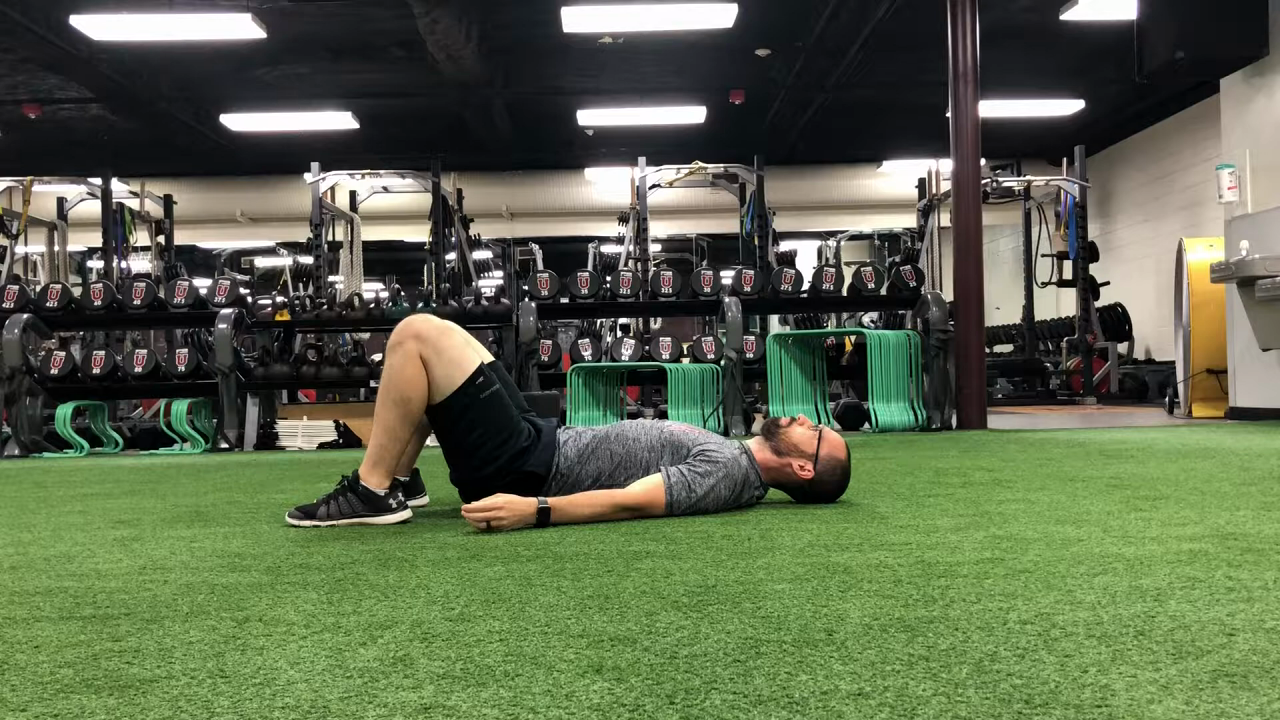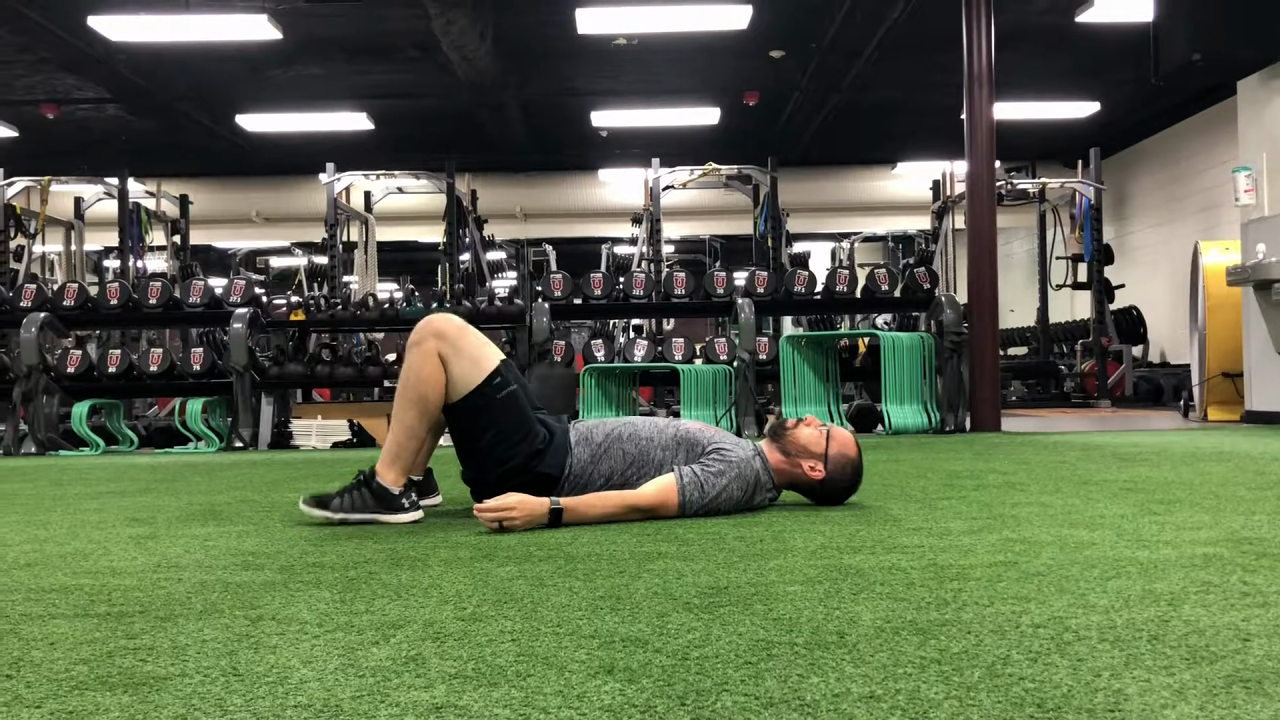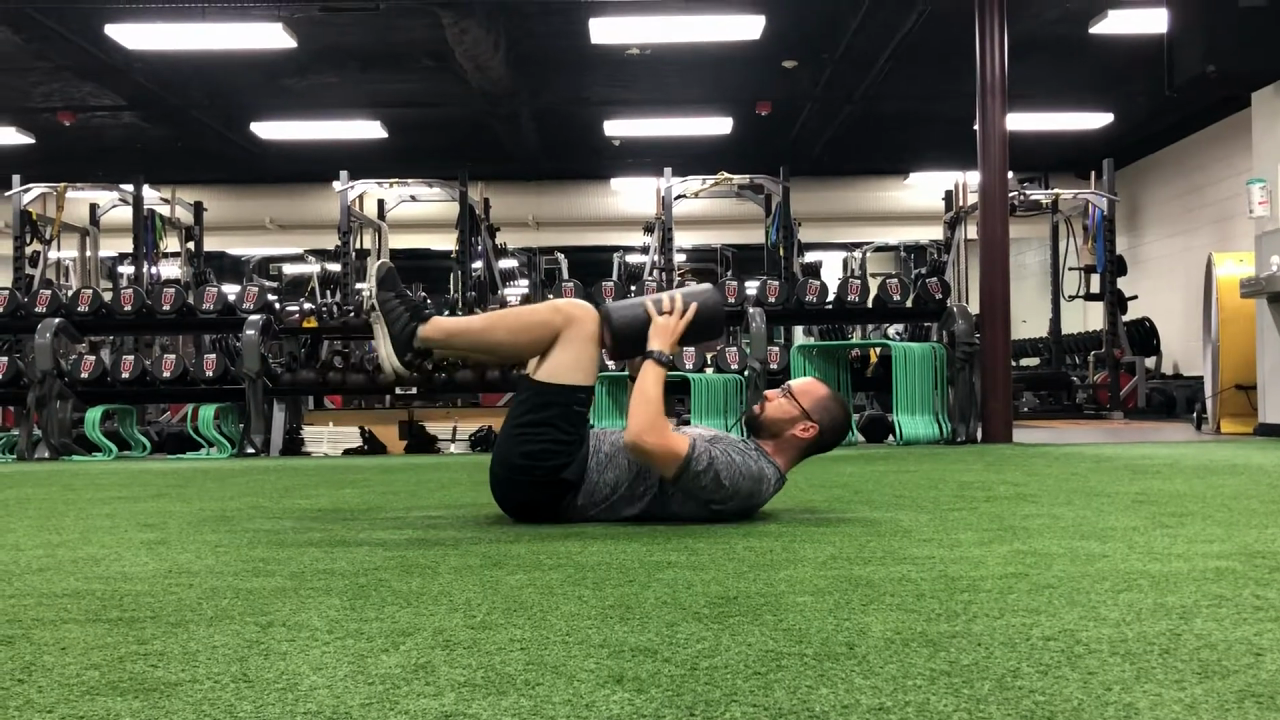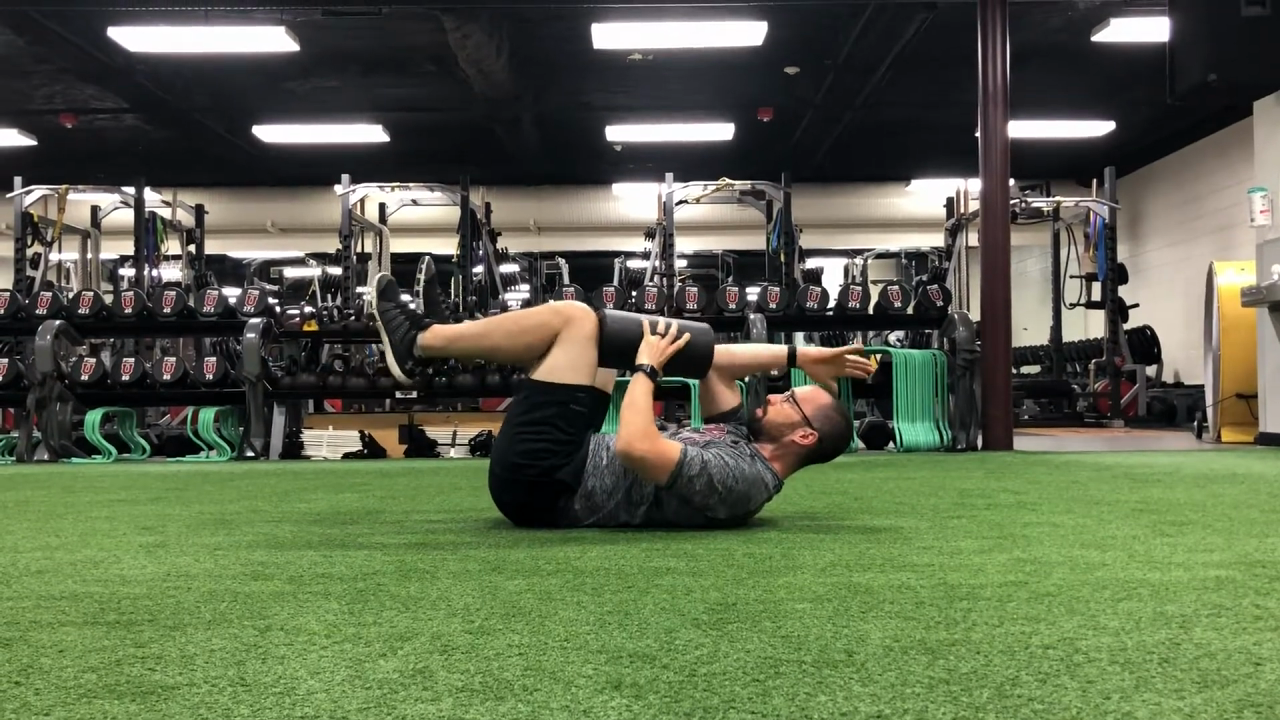
dt=1s
person 1, frame 1
left shoulder: (728, 472)
right shoulder: (727, 455)
left elbow: (629, 502)
left wrist: (533, 509)
left hip: (524, 468)
right hip: (544, 442)
left knee: (417, 334)
right knee: (434, 337)
left ankle: (372, 490)
right ankle: (398, 478)
person 1, frame 2
left shoulder: (741, 473)
right shoulder: (742, 457)
left elbow: (639, 503)
left wrist: (545, 509)
left hip: (537, 468)
right hip: (560, 442)
left knee: (436, 332)
right knee: (451, 346)
left ankle: (387, 487)
right ankle: (410, 480)
person 1, frame 3
left shoulder: (745, 476)
right shoulder: (744, 456)
left elbow: (642, 439)
right elbow: (657, 433)
left wrist: (658, 350)
right wrist: (647, 353)
left hip: (540, 478)
right hip: (551, 476)
left knee: (575, 316)
right knee: (556, 333)
left ankle: (416, 334)
right ankle: (418, 343)
person 1, frame 4
left shoulder: (739, 478)
right shoulder: (741, 445)
left elbow: (635, 447)
right elbow: (713, 362)
left wrist: (647, 366)
right wrist: (800, 356)
left hip: (538, 481)
right hip: (556, 476)
left knee: (575, 317)
right knee: (596, 338)
left ankle: (419, 342)
right ankle: (442, 334)
